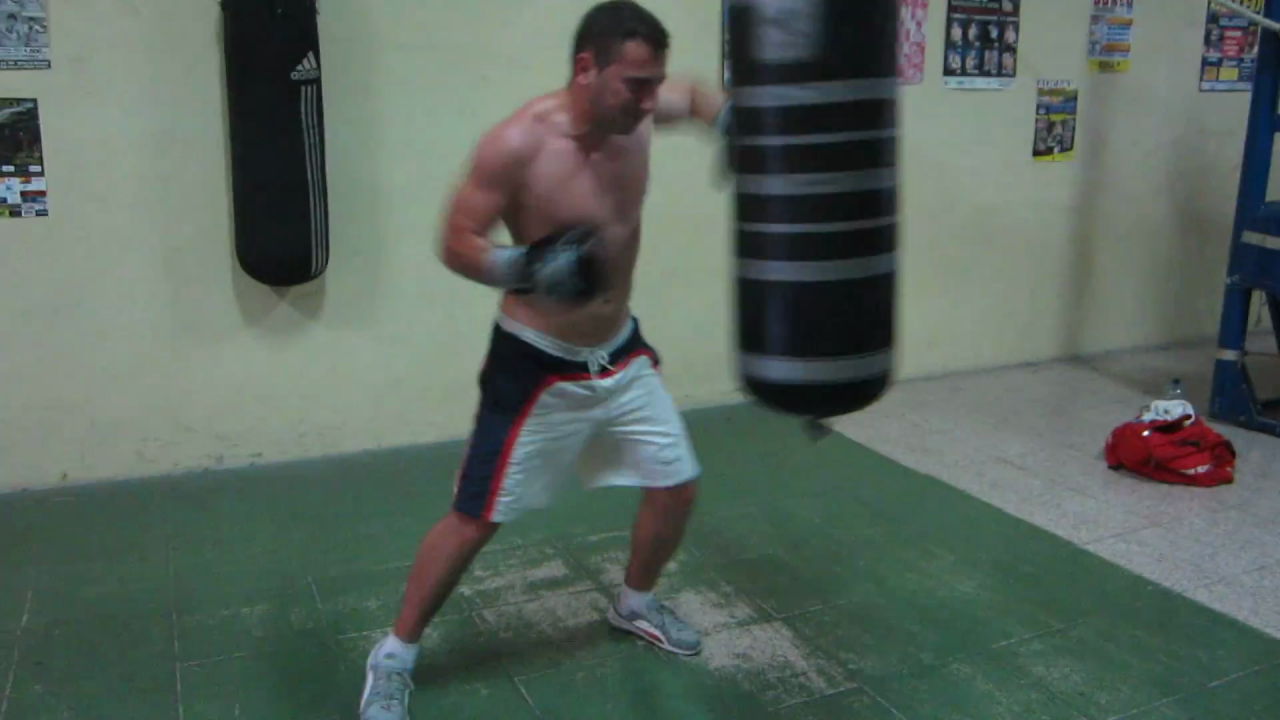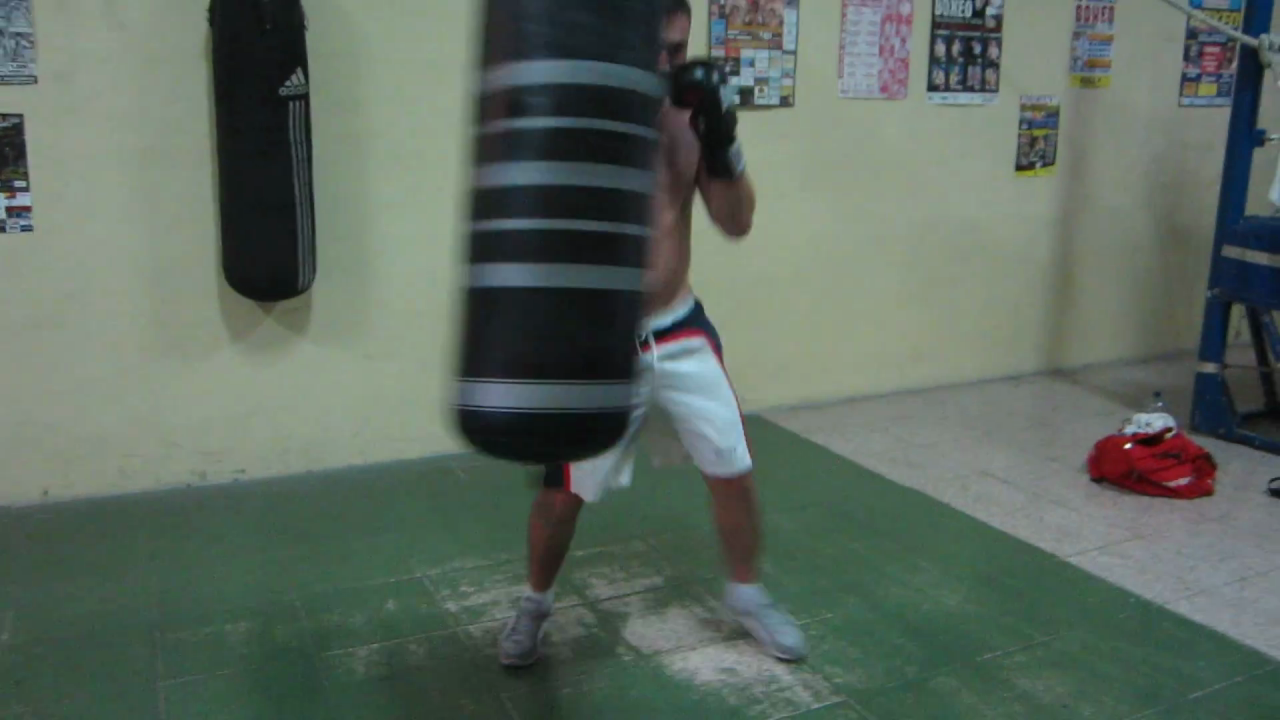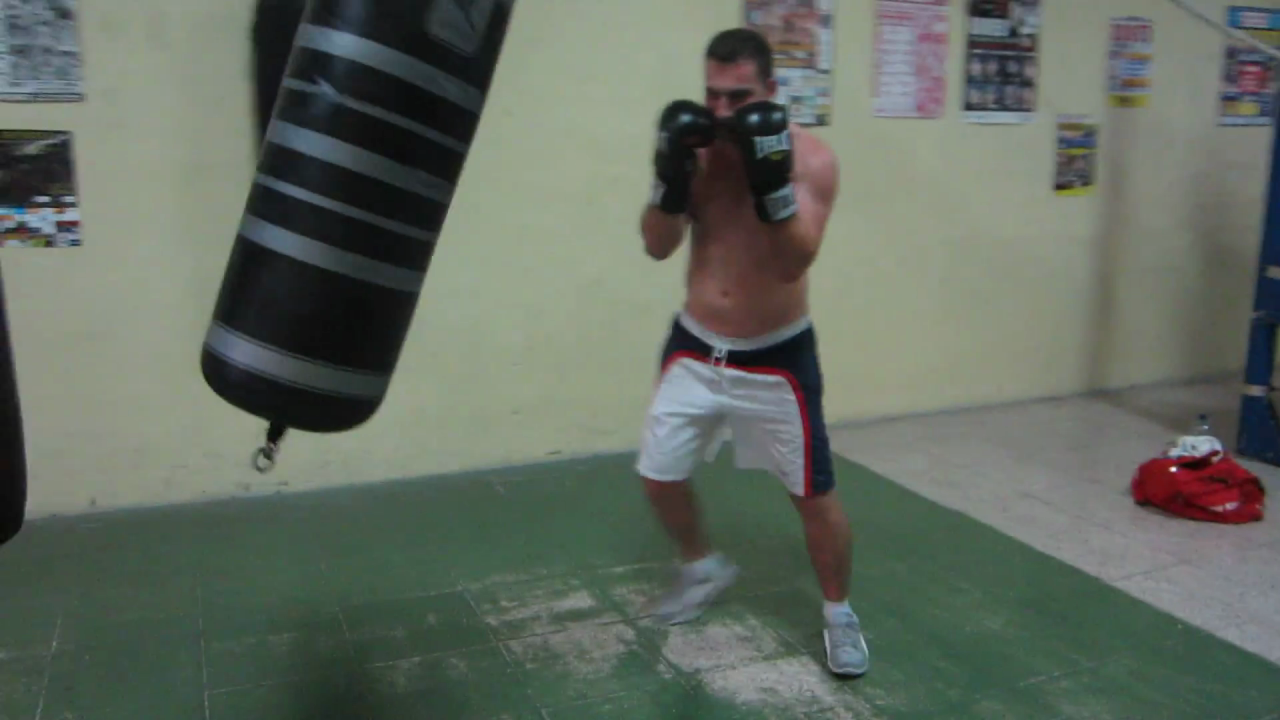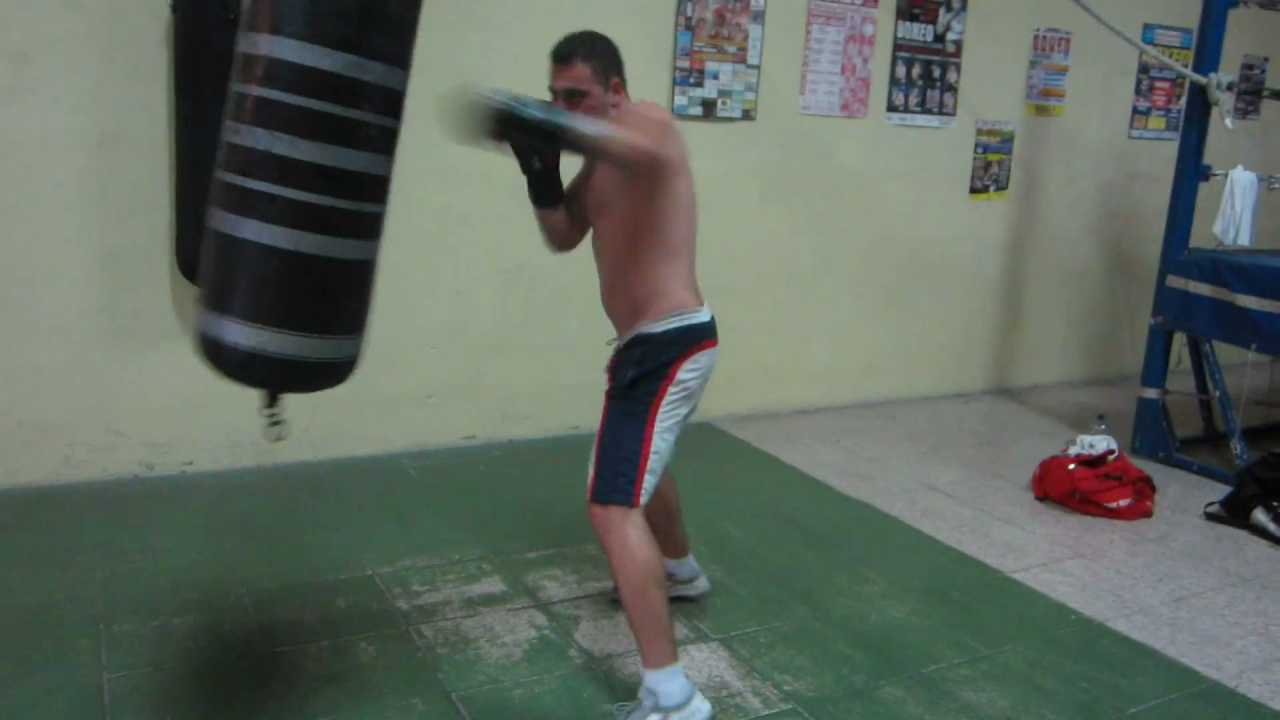
dt=0.4s
person 1, frame 1
left shoulder: (637, 110)
right shoulder: (518, 143)
left elbow: (694, 93)
right elbow: (457, 246)
left wrist: (724, 120)
right wrist: (530, 267)
left hip: (618, 349)
right hip: (534, 364)
left knee: (676, 488)
right knee: (475, 520)
left ankle: (634, 600)
right ankle: (396, 654)
person 1, frame 2
left shoulder: (691, 115)
left elbow: (737, 226)
left wrist: (721, 139)
left hip: (677, 327)
left knee: (733, 474)
right knee: (564, 490)
left ankle: (749, 595)
right ankle: (535, 601)
person 1, frame 3
left shoulder: (812, 155)
right shoulder: (695, 143)
left elbow: (793, 264)
right elbow: (657, 246)
left wrist: (773, 181)
right wrist: (670, 173)
left hip: (777, 355)
right hip: (697, 345)
left knee: (813, 495)
right knee: (659, 478)
left ankle: (838, 612)
right ankle: (704, 567)
person 1, frame 4
left shoulder: (647, 128)
right shoulder: (599, 158)
left elbow: (626, 145)
right elbow: (562, 236)
right wrist: (538, 172)
left hip: (667, 345)
right hip: (653, 342)
left knee: (610, 509)
right knee: (641, 472)
right ankle: (680, 569)
